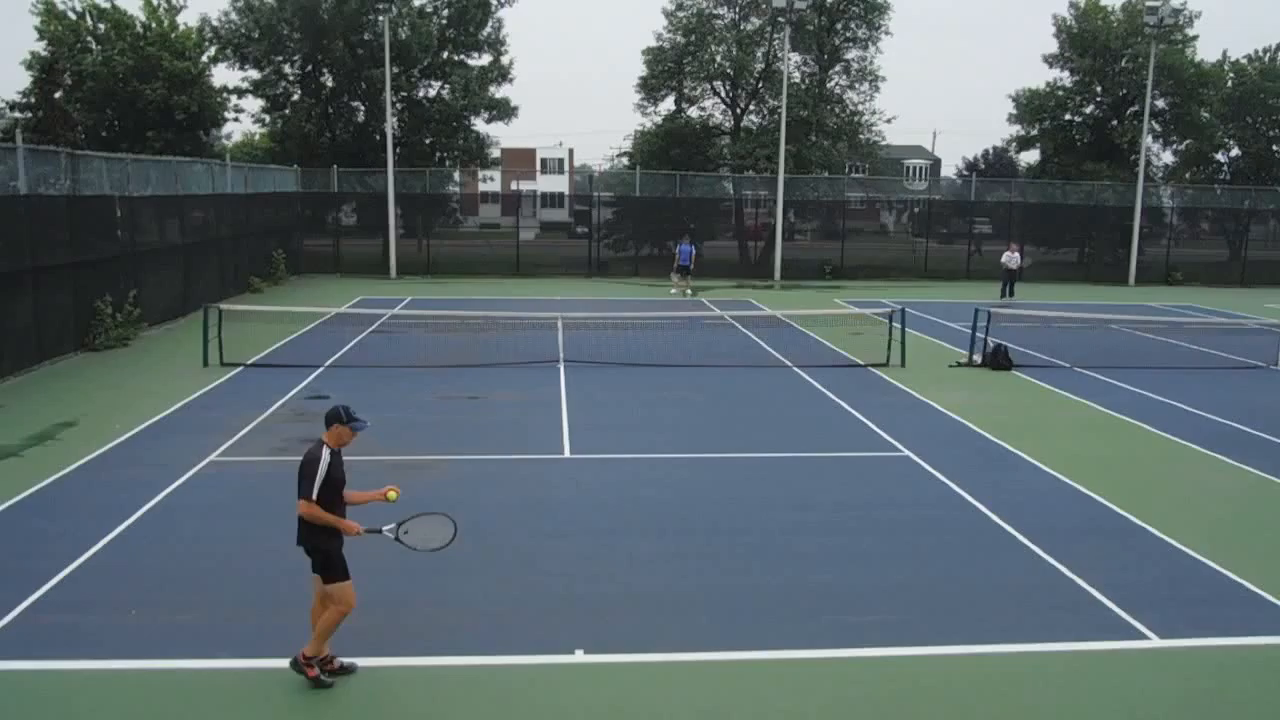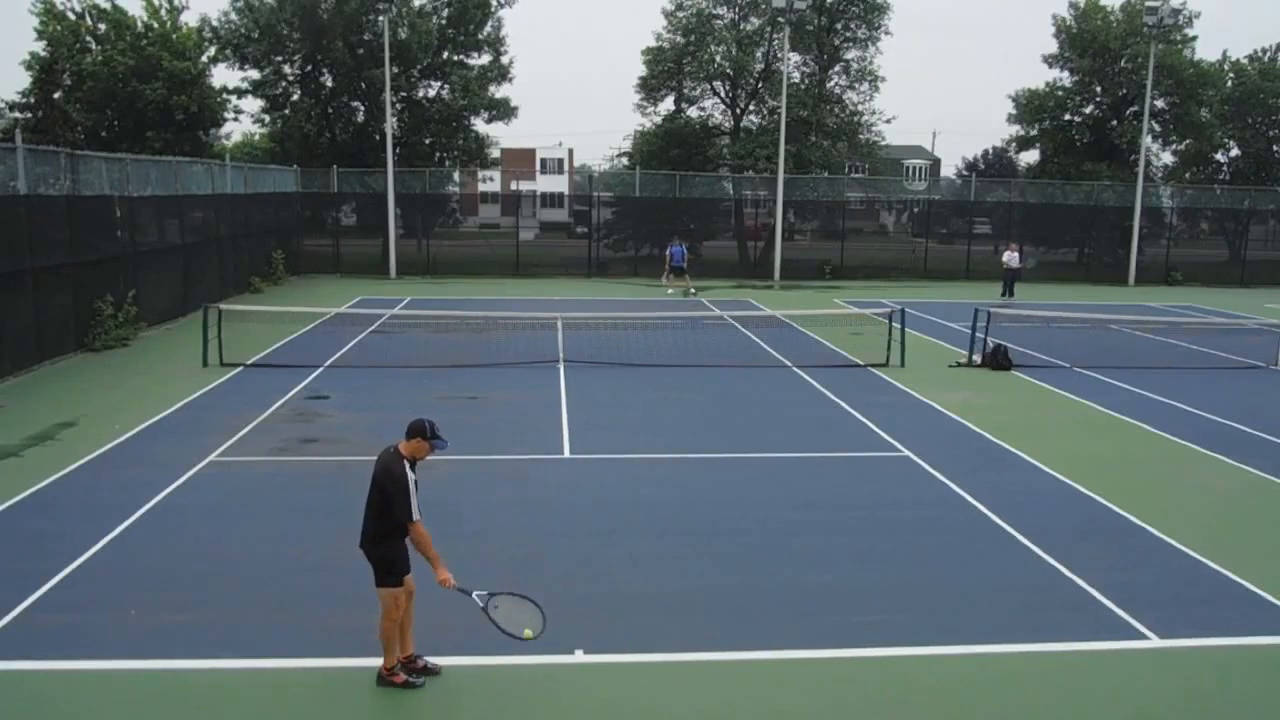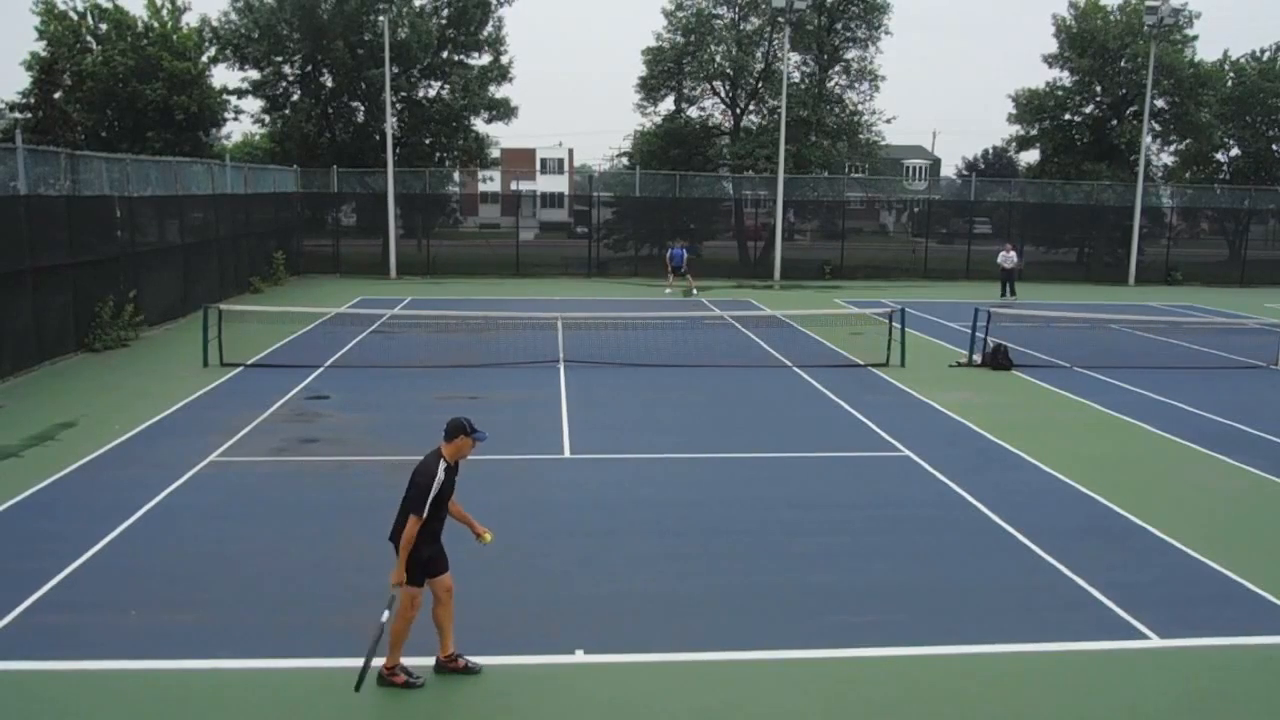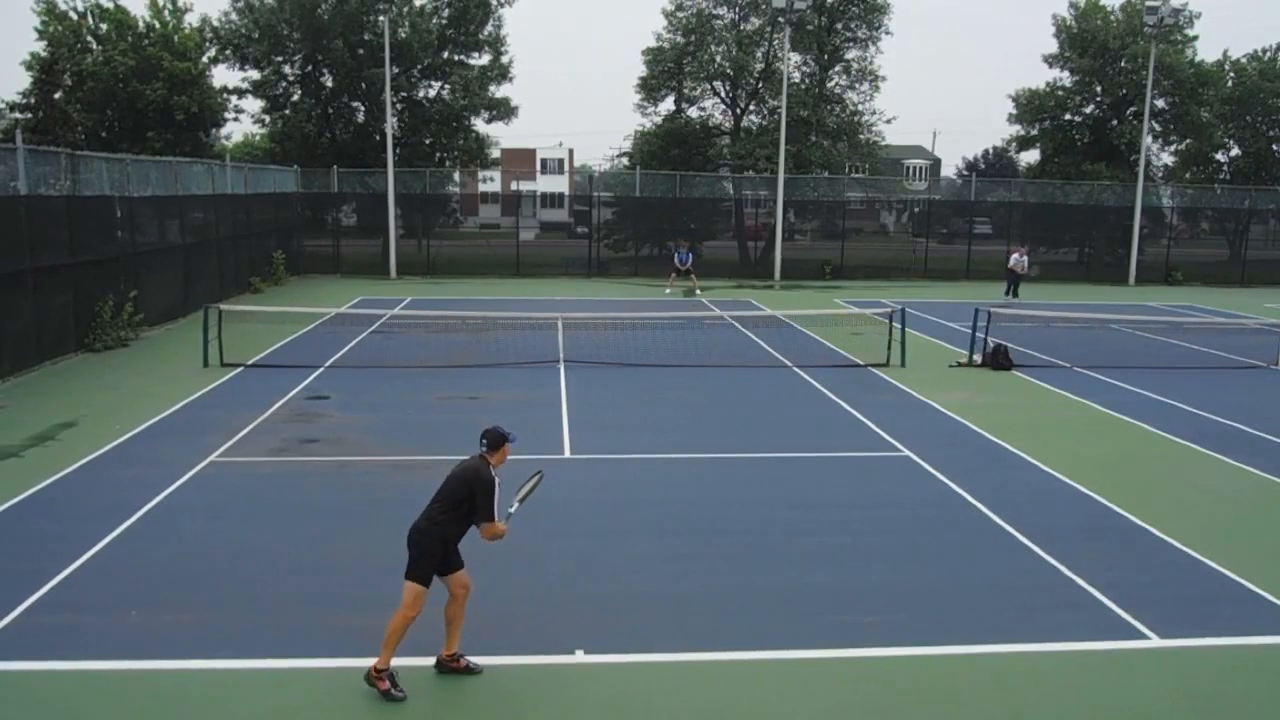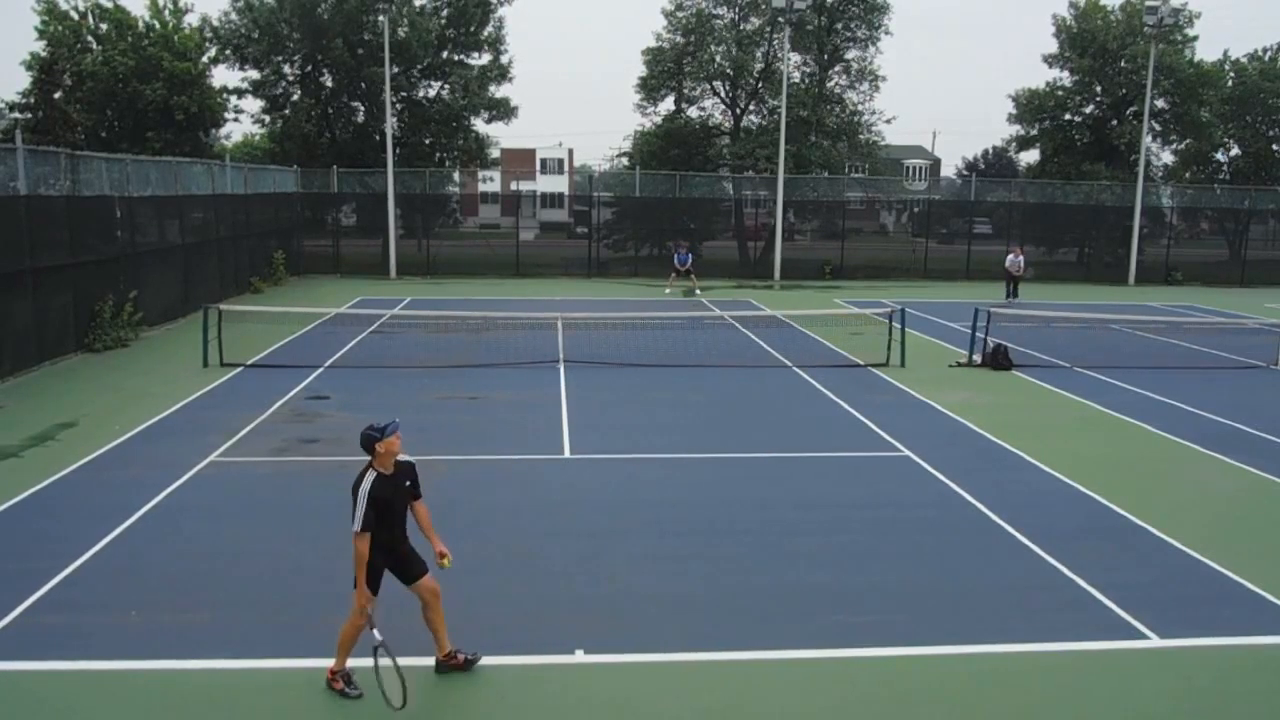
dt=1s
person 1, frame 1
left shoulder: (333, 454)
right shoulder: (318, 459)
right elbow: (305, 508)
left wrist: (377, 495)
right wrist: (343, 524)
left hip: (325, 539)
right hip: (322, 540)
left knee: (325, 597)
right knee: (344, 603)
left ankle: (322, 657)
right ankle: (307, 657)
person 1, frame 2
left shoulder: (392, 453)
right shoulder: (402, 475)
right elbow: (415, 528)
right wrist: (439, 567)
left hip: (389, 539)
right hip: (382, 545)
left knee: (407, 595)
right knee: (394, 609)
left ankle: (407, 657)
right ankle: (389, 670)
person 1, frame 3
left shoulder: (449, 462)
right shoulder: (434, 474)
right elbow: (413, 523)
left wrist: (474, 525)
right wrist: (400, 566)
left hip: (430, 540)
right hip: (414, 543)
left knee: (444, 590)
right knee: (409, 607)
left ankle: (447, 657)
right ankle: (389, 669)
person 1, frame 4
left shoulder: (473, 465)
right shoulder: (487, 478)
right elbow: (488, 533)
left wrist: (491, 524)
right wrist: (501, 530)
left hip: (440, 539)
right hip: (427, 540)
left knee: (461, 589)
right knee: (411, 608)
left ankle: (449, 656)
right ankle: (380, 671)
person 1, frame 5
left shoulder: (407, 467)
right shoulder: (366, 487)
left elbow: (416, 505)
right elbow: (361, 539)
left wrist: (435, 541)
right wrist: (361, 587)
left hip: (400, 547)
right hip: (373, 553)
left knee: (431, 595)
right knee: (361, 615)
left ankle: (446, 656)
right ankle: (337, 672)
